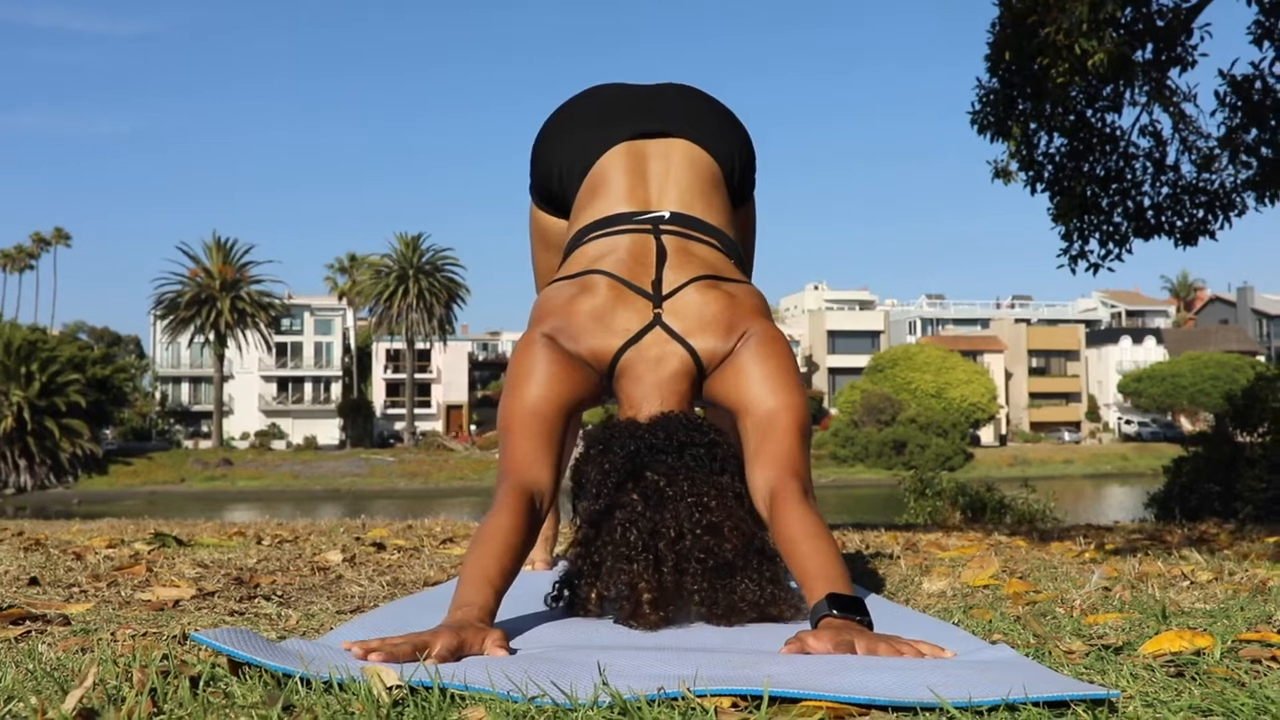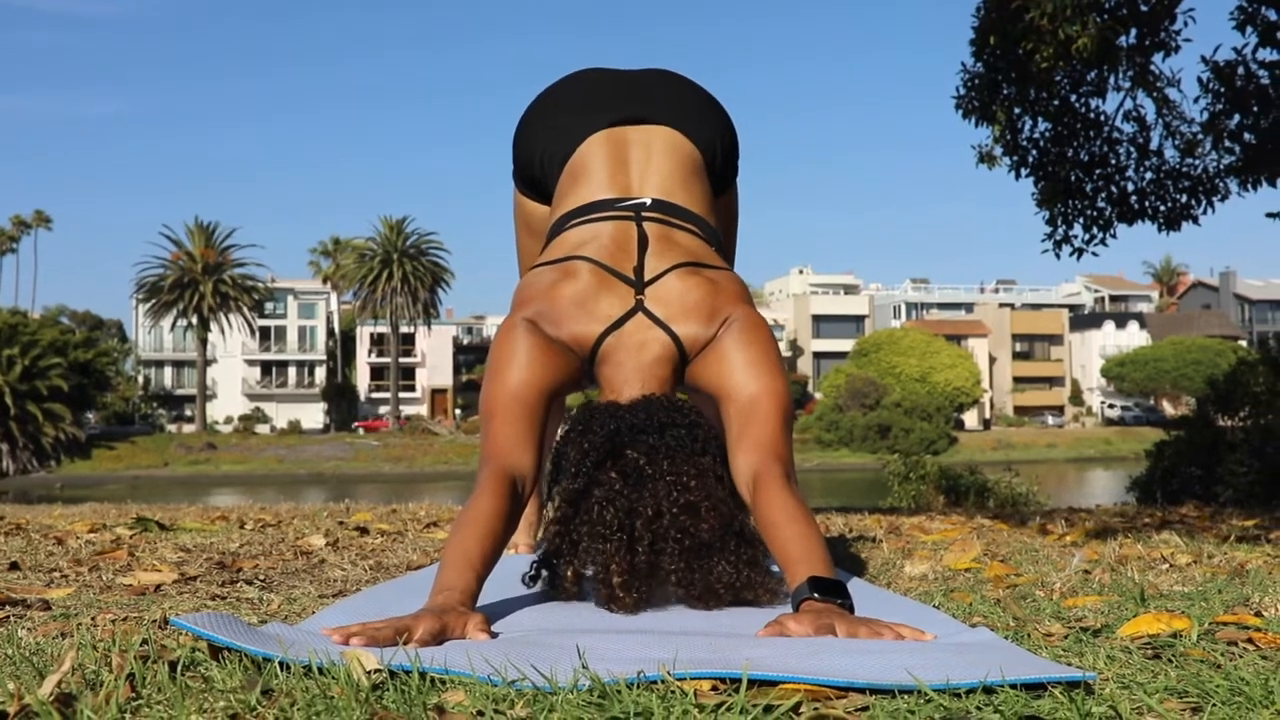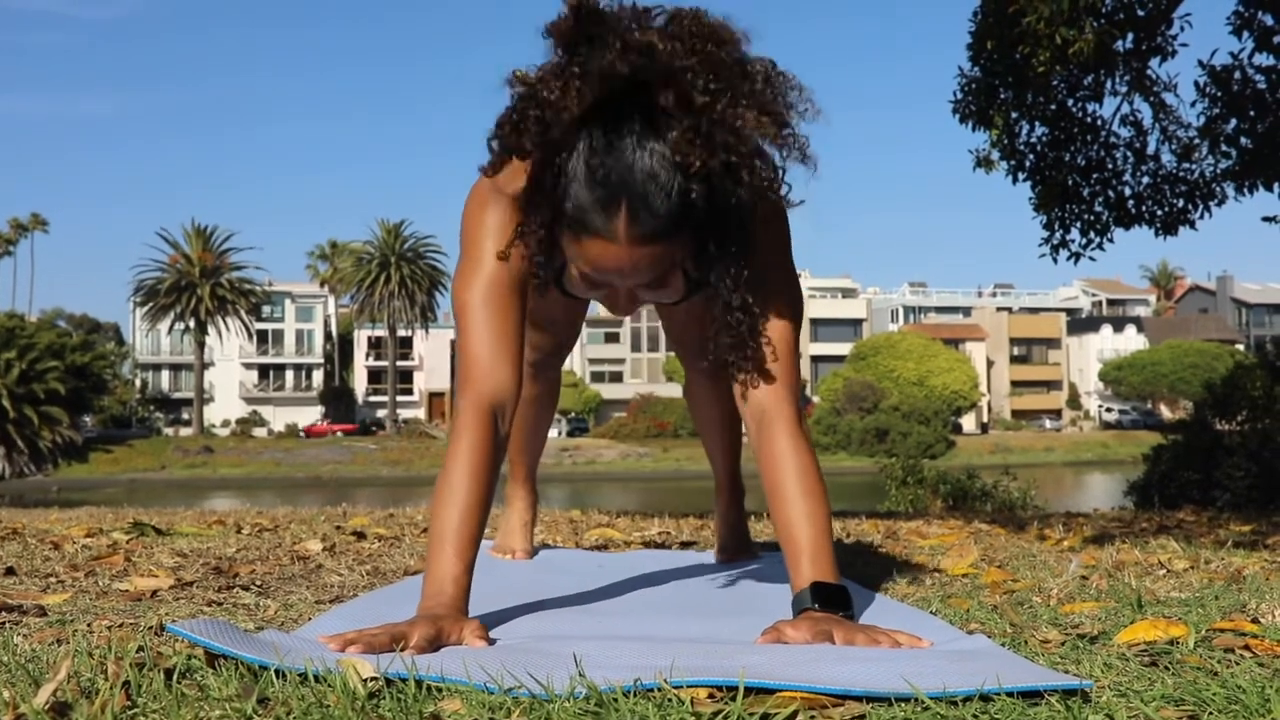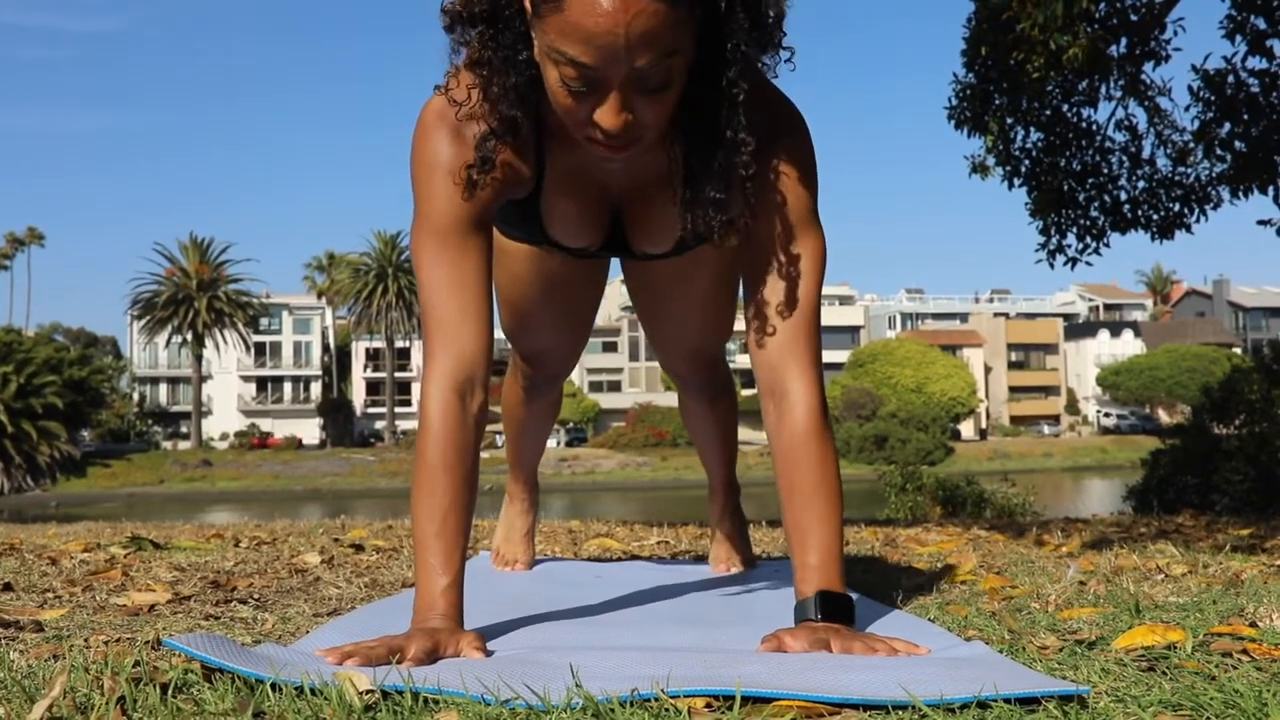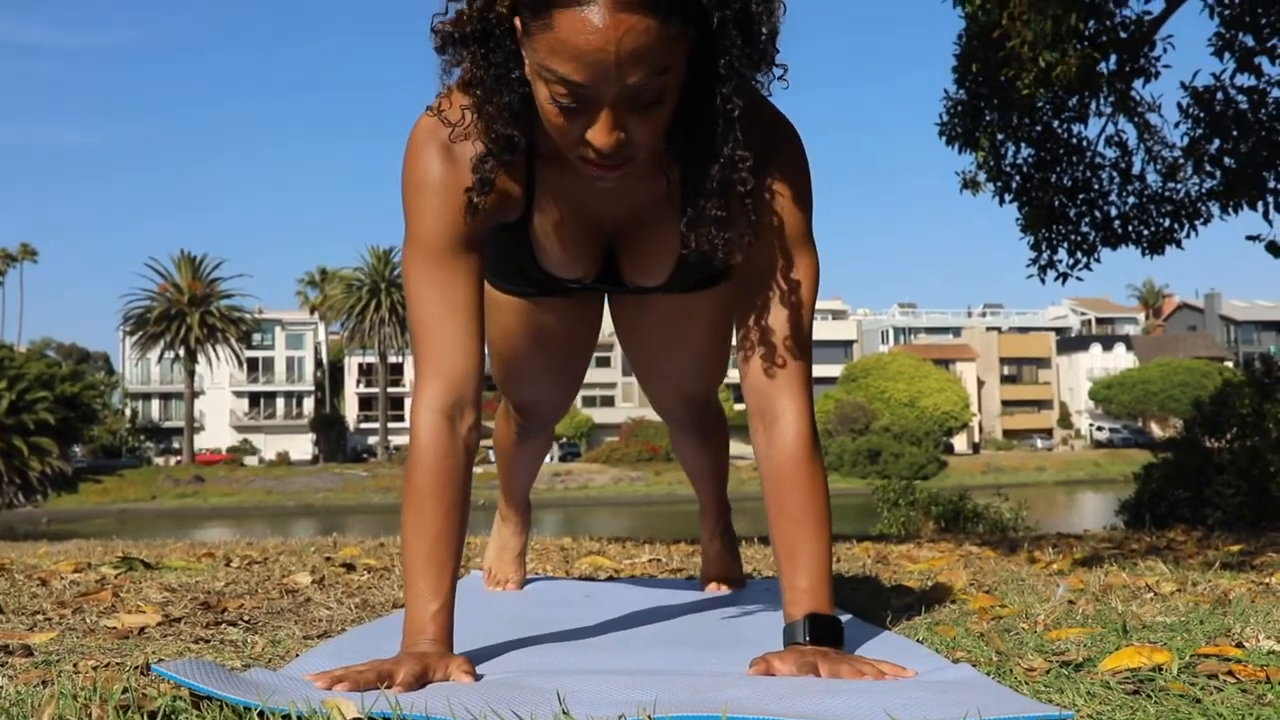
dt=1s
person 1, frame 1
left shoulder: (746, 351)
right shoulder: (556, 350)
left elbow: (786, 492)
right elbow: (519, 492)
left wrist: (841, 616)
left ankle: (721, 545)
right ankle: (545, 537)
person 1, frame 2
left shoulder: (728, 336)
right shoulder: (541, 333)
left elbow: (767, 477)
right elbow: (502, 476)
left wrist: (820, 597)
left ankle: (721, 516)
right ankle: (532, 510)
person 1, frame 3
left shoulder: (745, 209)
right shoulder: (510, 200)
left elbow: (773, 406)
right elbow: (482, 405)
left wrist: (821, 603)
right wrist: (441, 605)
left hip: (696, 189)
left knee: (711, 352)
right knee: (539, 350)
left ankle: (728, 499)
right ankle: (520, 495)
person 1, frame 4
left shoulder: (759, 128)
right shoulder: (465, 121)
left elbow: (790, 380)
right elbow: (454, 379)
left wrist: (823, 606)
right wrist: (436, 615)
left hip: (688, 223)
right hip: (541, 219)
right knee: (541, 363)
left ankle: (724, 504)
right ankle: (520, 496)
person 1, frame 5
left shoulder: (756, 148)
right shoulder: (457, 144)
left elbow: (781, 402)
right elbow: (445, 403)
left wrist: (810, 630)
right wrist: (425, 640)
left hip: (682, 266)
right hip: (534, 262)
right knee: (533, 408)
left ankle: (716, 527)
right ankle: (512, 516)
